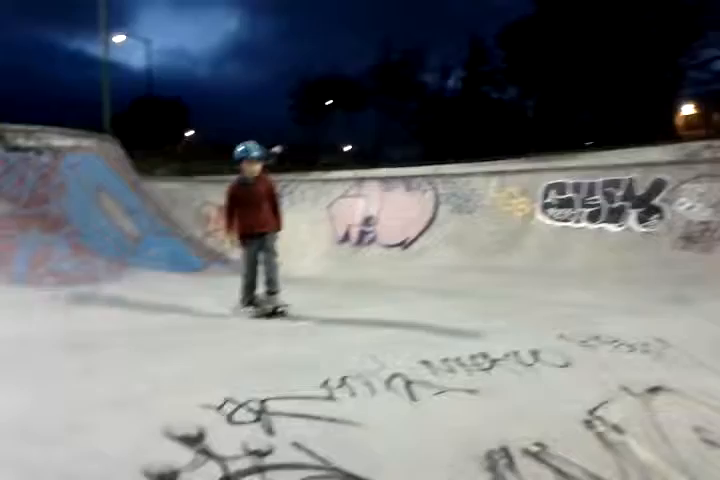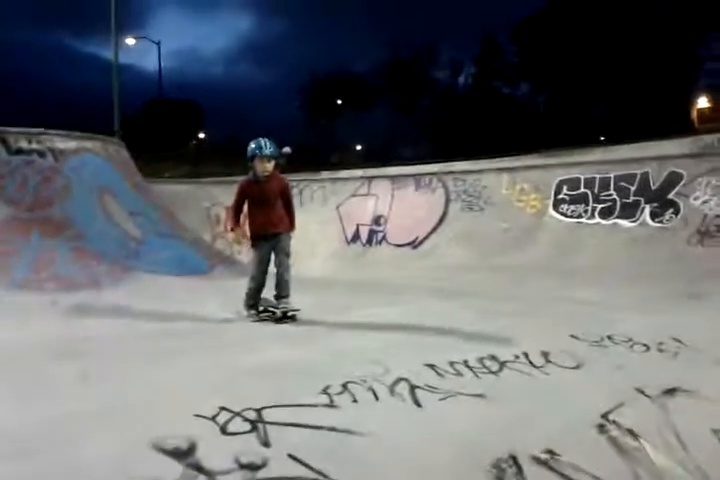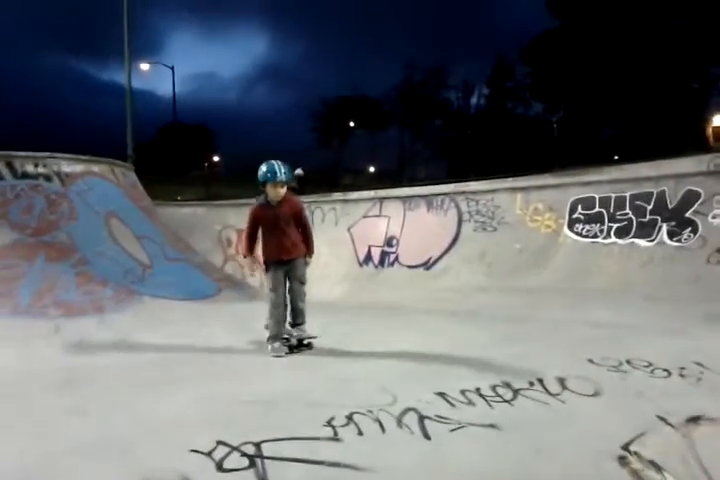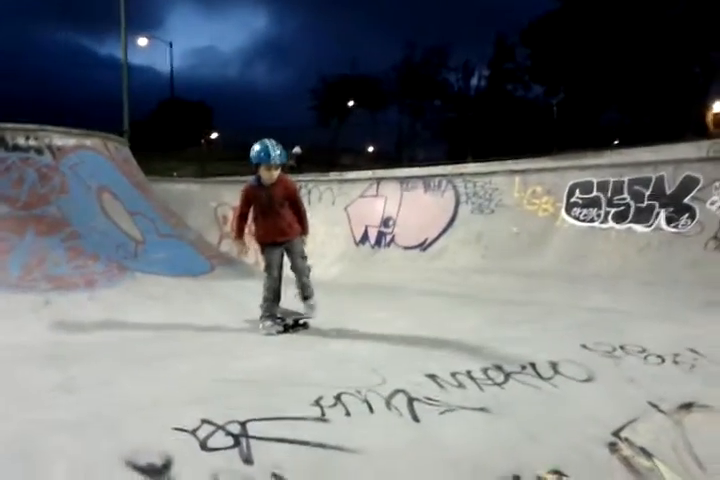
dt=0.4s
person 1, frame 1
left shoulder: (267, 183)
right shoulder: (236, 187)
left elbow: (275, 205)
right elbow: (230, 209)
left wrist: (277, 227)
right wrist: (230, 230)
left hip: (267, 231)
right hip: (247, 233)
left knee: (270, 263)
right knee: (249, 268)
left ankle: (272, 295)
right ankle: (247, 301)
person 1, frame 2
left shoulder: (281, 182)
right shoulder: (246, 185)
left elbow: (289, 205)
right elbow: (237, 207)
left wrist: (291, 227)
right wrist: (236, 227)
left hip: (281, 231)
right hip: (260, 234)
left knee: (283, 266)
right knee: (258, 271)
left ankle: (283, 299)
right ankle: (251, 304)
person 1, frame 3
left shoulder: (294, 204)
right shoulder: (258, 210)
left elbow: (305, 228)
right elbow: (251, 232)
left wrist: (309, 252)
right wrist: (249, 254)
left hip: (296, 256)
right hip: (273, 260)
left knee: (297, 293)
right knee: (276, 298)
left ankle: (298, 325)
right ankle: (275, 339)
person 1, frame 4
left shoulder: (287, 185)
right shoulder: (250, 190)
left elbow: (299, 208)
right elbow: (243, 214)
left wrist: (304, 231)
right wrist: (239, 238)
left hip: (292, 235)
right hip: (268, 240)
left knee: (301, 267)
right knee: (272, 277)
left ankle: (307, 298)
right ankle: (268, 317)
